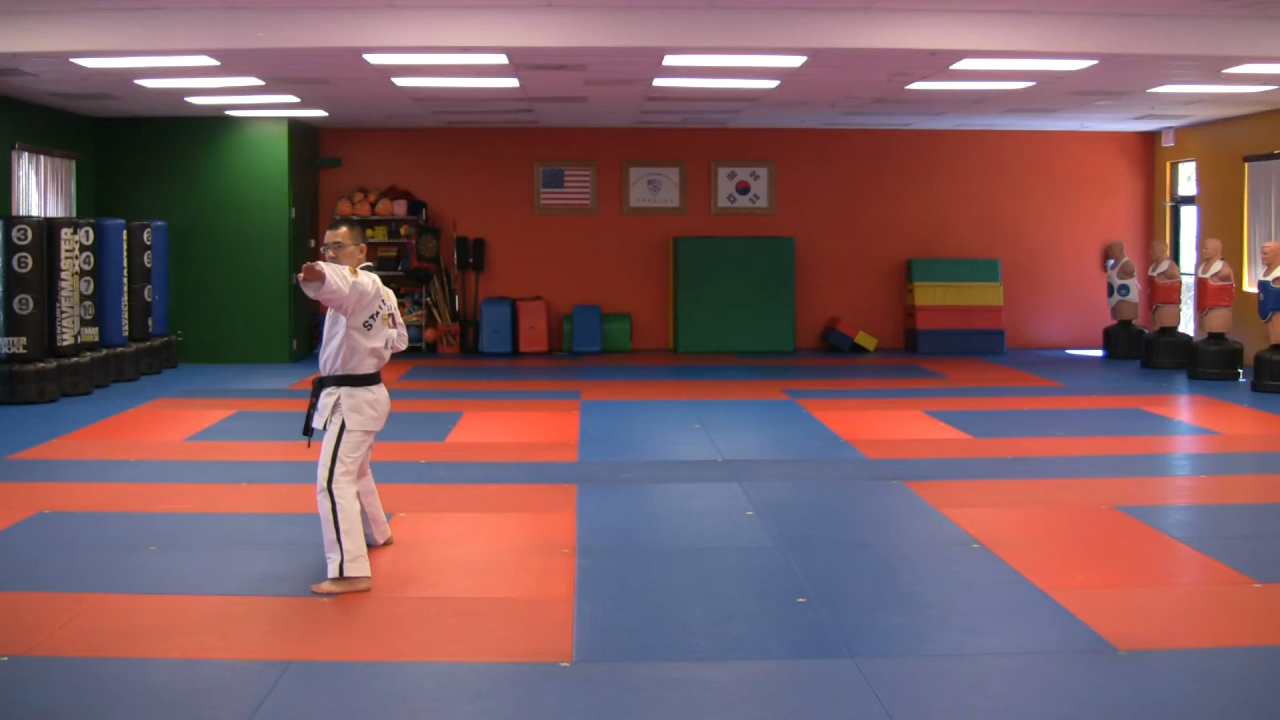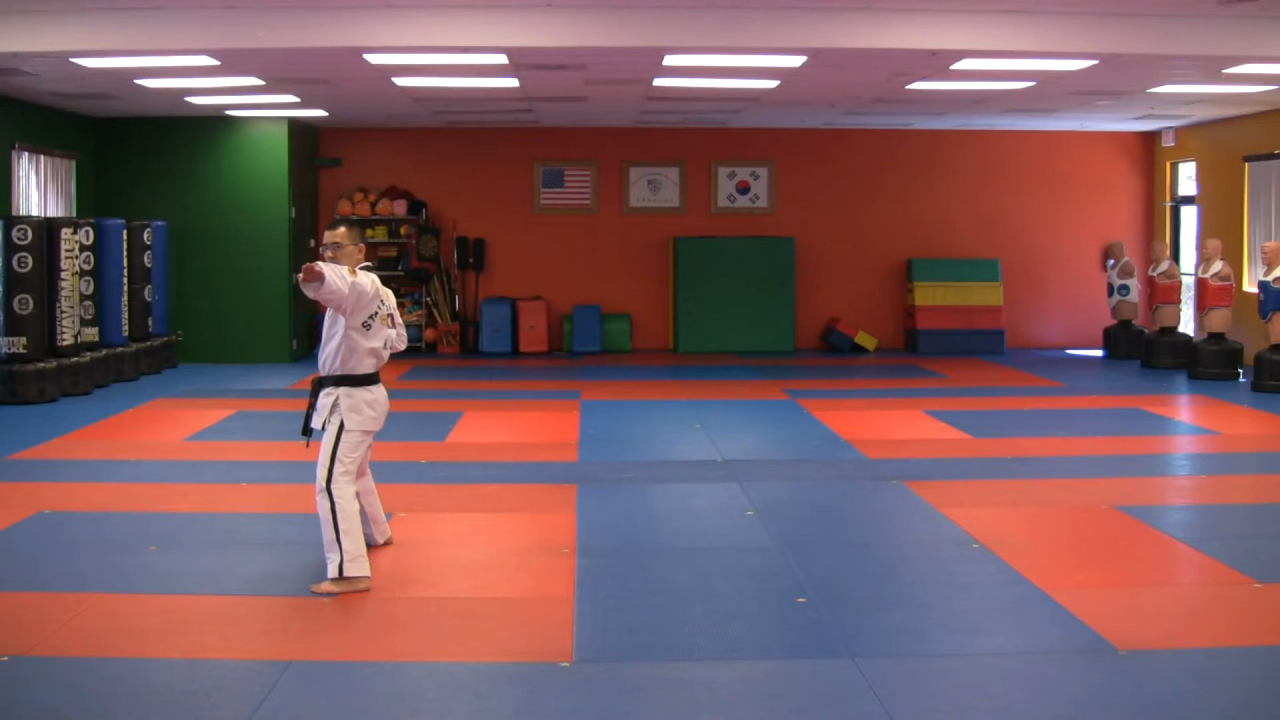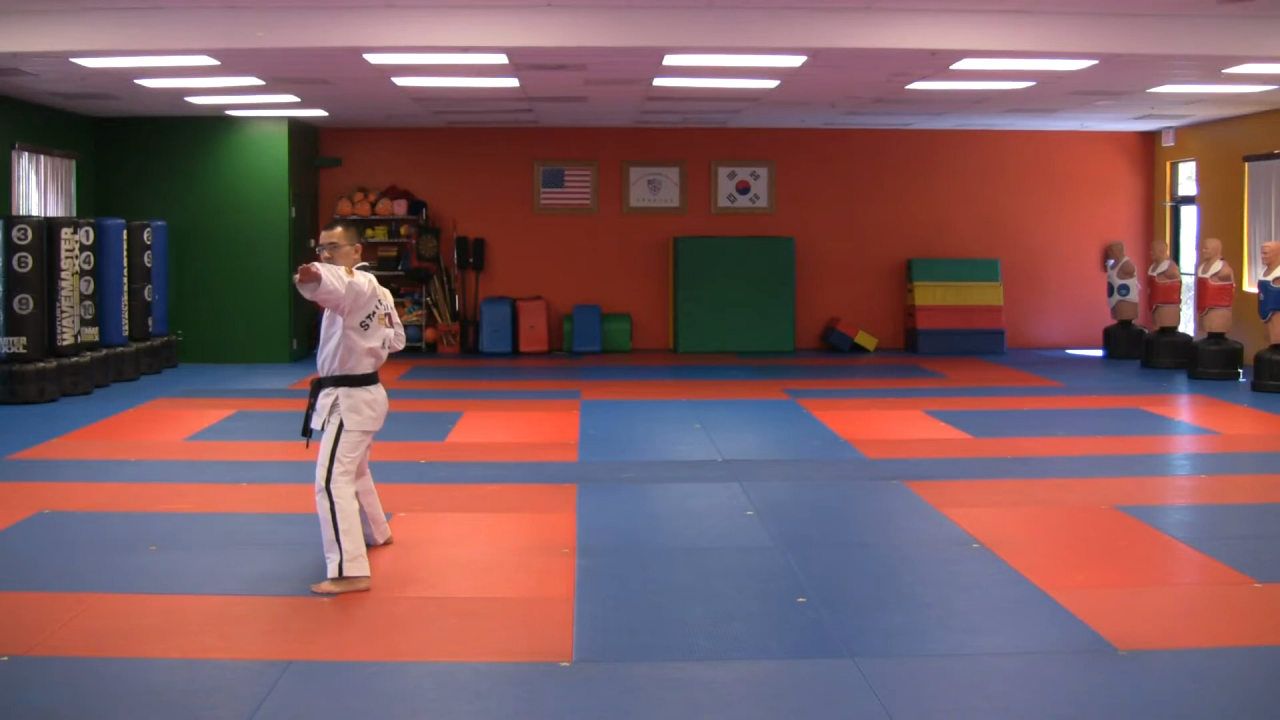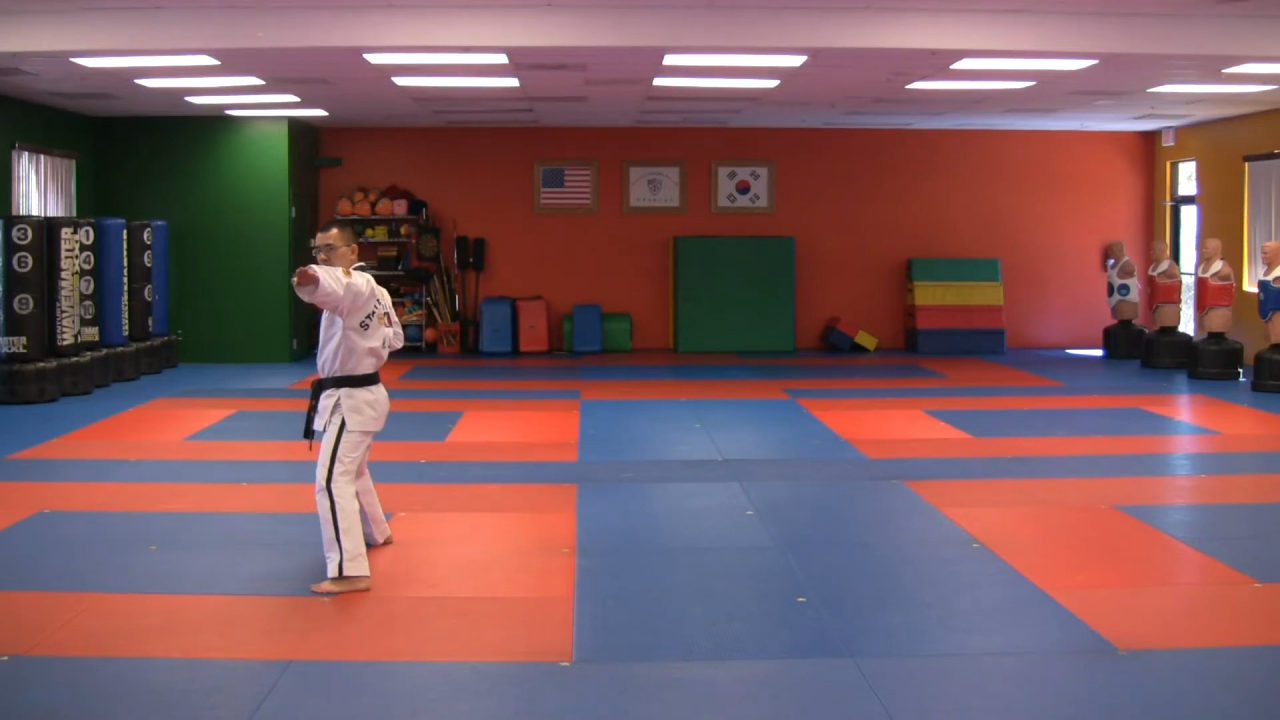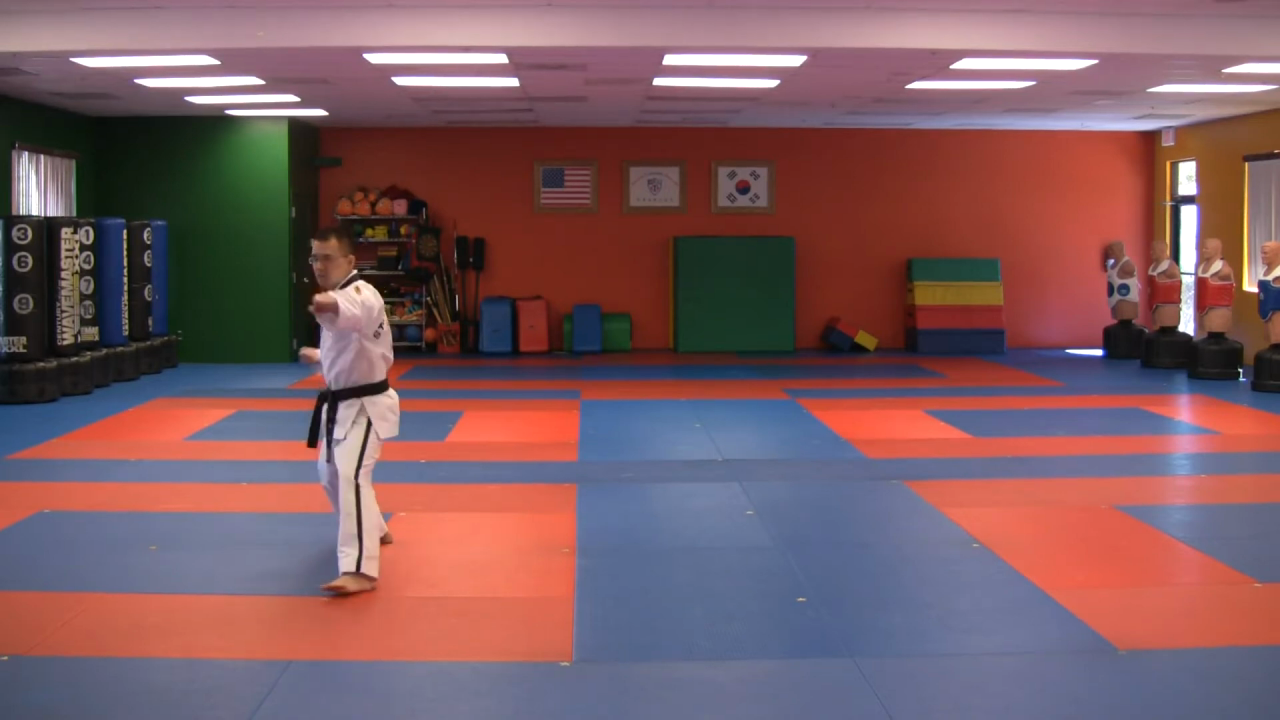
dt=0.5s
person 1, frame 1
left shoulder: (361, 284)
right shoulder: (380, 290)
left elbow: (340, 284)
right elbow: (398, 339)
left wrist: (318, 276)
right wrist: (365, 338)
left hip: (351, 398)
right hip: (364, 391)
left knee: (334, 480)
right knee: (354, 470)
left ankle: (350, 572)
right ankle: (376, 532)
person 1, frame 2
left shoulder: (360, 284)
right shoulder: (379, 290)
left elbow: (339, 283)
right elbow: (398, 338)
left wrist: (317, 276)
right wrist: (366, 339)
left hip: (350, 397)
right hip: (364, 392)
left knee: (333, 480)
right knee: (353, 471)
left ankle: (350, 572)
right ankle: (376, 533)
person 1, frame 3
left shoulder: (357, 283)
right shoulder: (375, 290)
left elbow: (336, 283)
right elbow: (395, 338)
left wrist: (315, 277)
right wrist: (362, 339)
left hip: (348, 398)
right hip: (361, 392)
left knee: (332, 480)
right knee: (353, 470)
left ankle: (350, 571)
right ankle: (376, 532)
person 1, frame 4
left shoulder: (357, 284)
right shoulder: (372, 290)
left elbow: (334, 285)
right elbow: (394, 338)
left wrist: (313, 279)
right wrist: (360, 337)
left hip: (350, 398)
right hip: (360, 393)
left knee: (332, 479)
right knee: (352, 470)
left ankle: (350, 571)
right ankle: (376, 532)
person 1, frame 5
left shoulder: (362, 295)
right shoulder: (336, 295)
left elbow: (345, 313)
left wrist: (329, 306)
right wrist: (320, 355)
left hip: (366, 406)
right hip: (340, 405)
left knee: (350, 479)
right knee: (332, 476)
left ankle: (358, 570)
right ankle: (375, 530)
